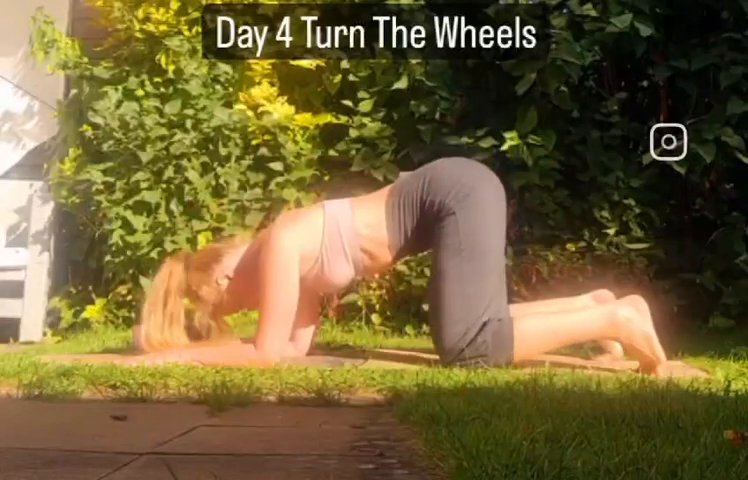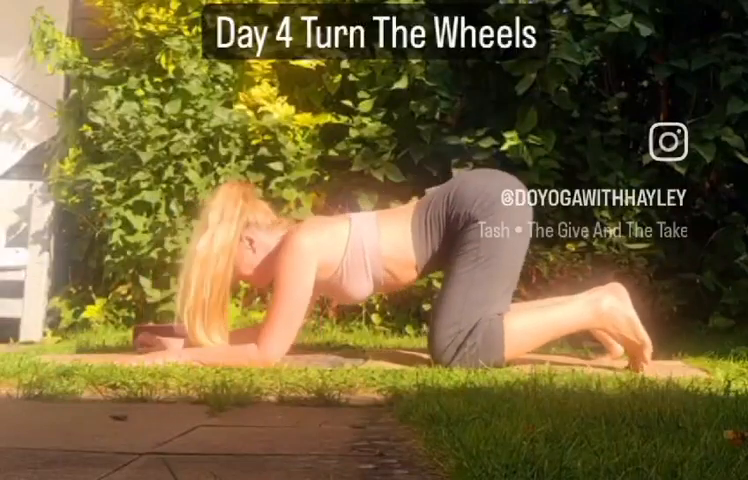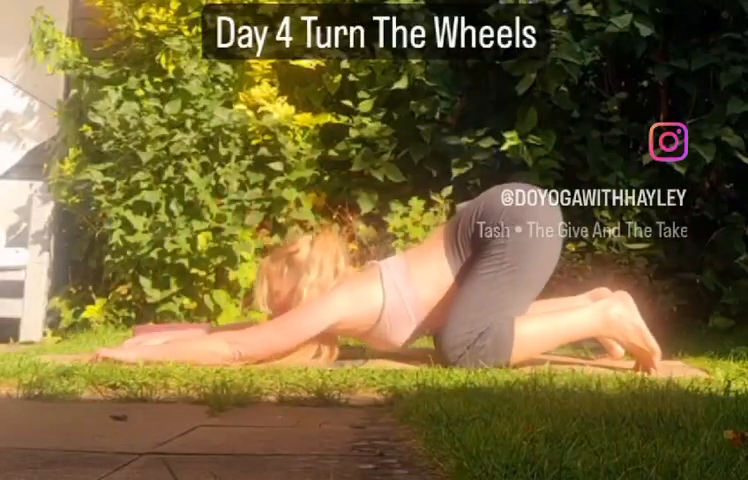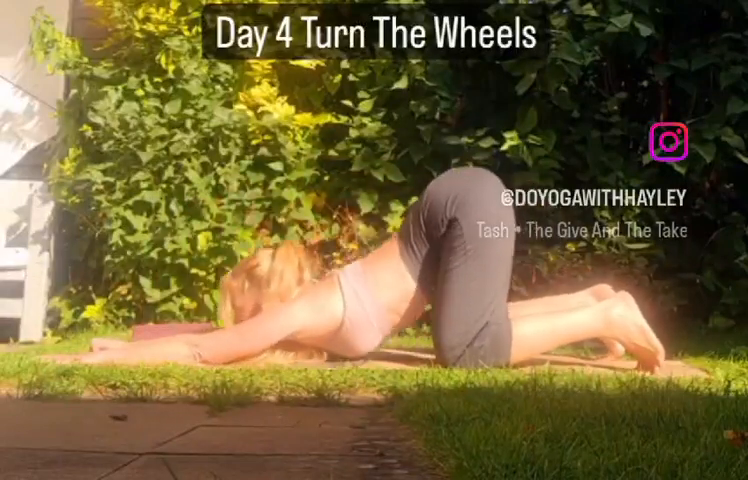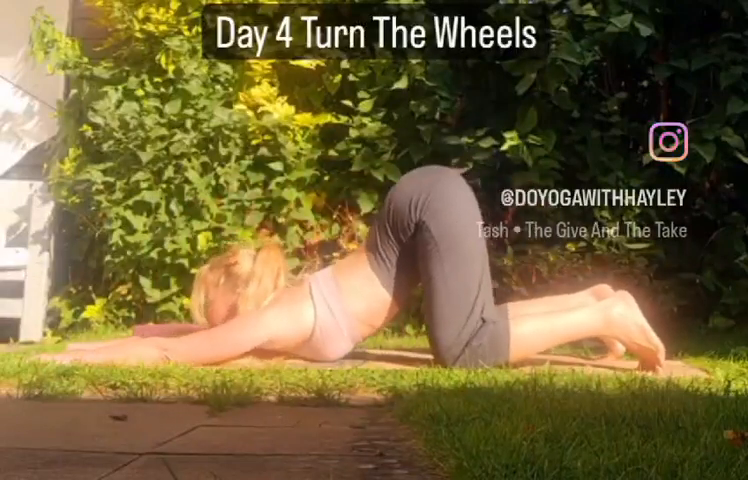
dt=1s
person 1, frame 1
left shoulder: (277, 250)
right shoulder: (296, 260)
left elbow: (268, 354)
right elbow: (294, 345)
left wrist: (187, 357)
right wrist: (210, 339)
left hip: (457, 193)
right hip: (455, 193)
left knee: (467, 344)
right knee: (466, 323)
left ankle: (615, 318)
right ankle: (590, 303)
person 1, frame 2
left shoulder: (300, 249)
right shoulder: (299, 246)
left elbow: (267, 354)
right elbow: (274, 331)
left wrist: (187, 357)
right wrist: (189, 342)
left hip: (486, 205)
right hip: (481, 202)
left knee: (454, 348)
right knee: (472, 328)
left ankle: (597, 310)
right ankle: (596, 299)
person 1, frame 3
left shoulder: (335, 303)
right shoulder: (343, 295)
left elbow: (236, 349)
right elbow: (248, 332)
left wrist: (145, 353)
right wrist: (165, 337)
left hip: (520, 219)
right hip: (509, 217)
left knee: (464, 348)
right knee: (481, 324)
left ankle: (603, 318)
right ankle: (596, 301)
person 1, frame 4
left shoulder: (300, 311)
right shoulder: (311, 308)
left elbow: (202, 350)
right elbow: (211, 334)
left wrist: (120, 357)
right wrist: (135, 339)
left hip: (466, 203)
right hip: (462, 204)
left knee: (465, 351)
right knee: (475, 329)
left ankle: (604, 317)
right ankle: (593, 298)
person 1, frame 5
left shoulder: (271, 324)
right shoulder: (272, 309)
left elbow: (173, 353)
right elbow: (198, 333)
left wrist: (91, 355)
right wrist: (134, 335)
left hip: (430, 201)
right hip: (429, 201)
left knee: (465, 351)
right knee: (474, 333)
left ankle: (605, 317)
right ankle: (595, 298)
